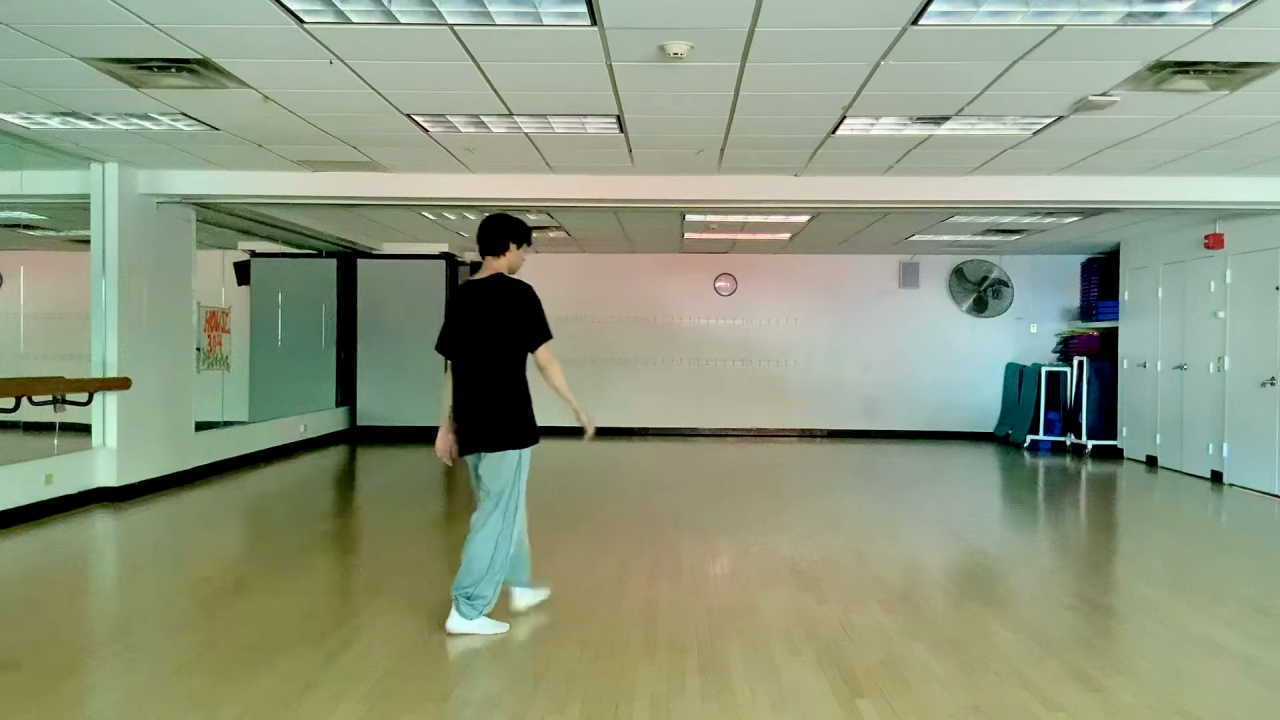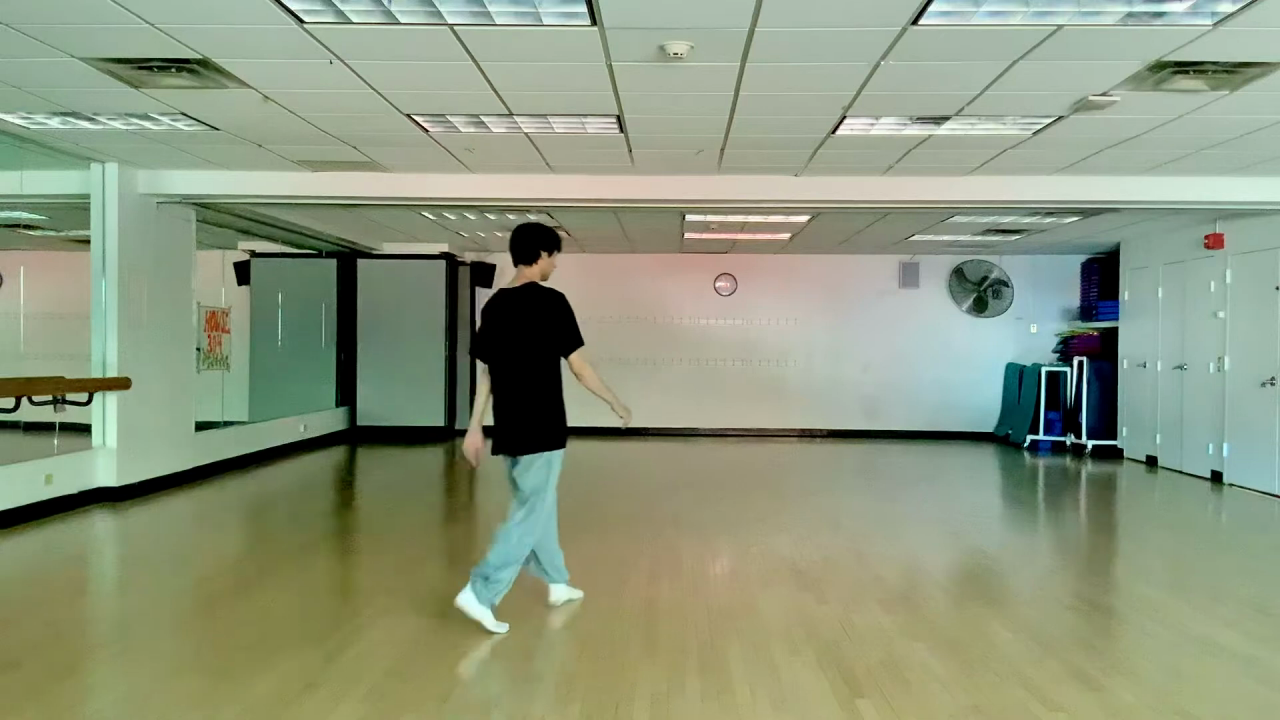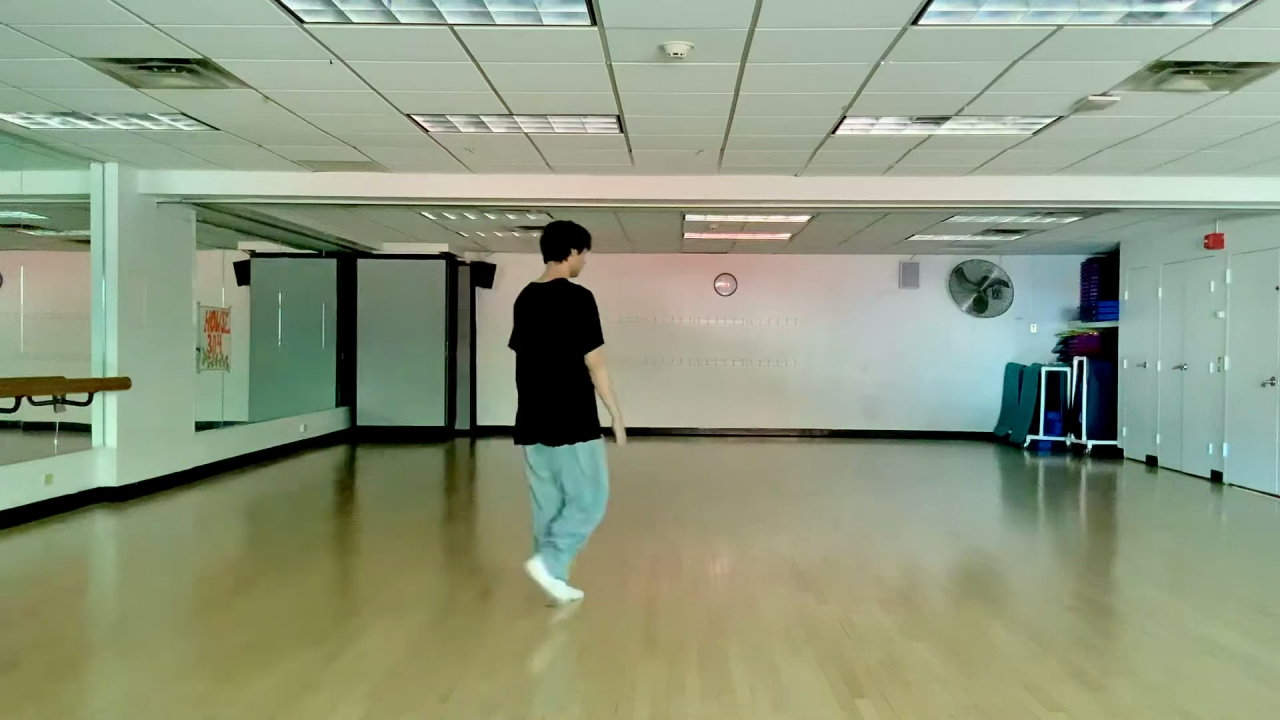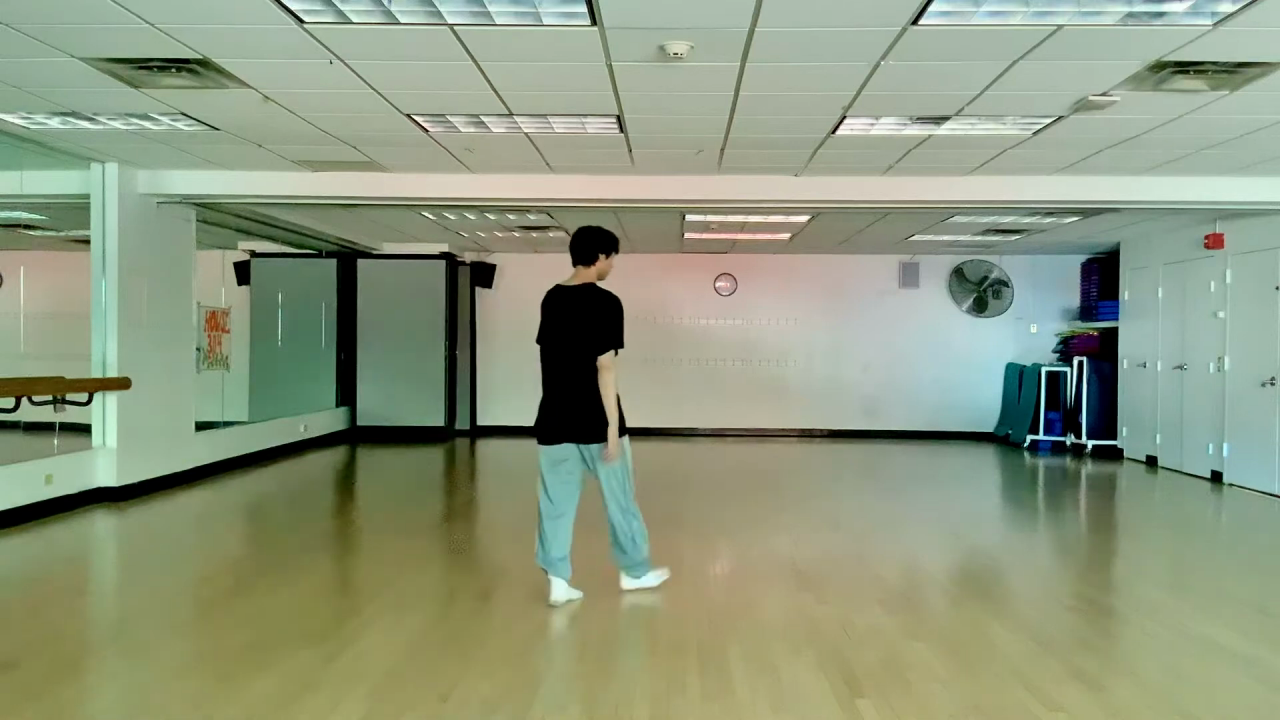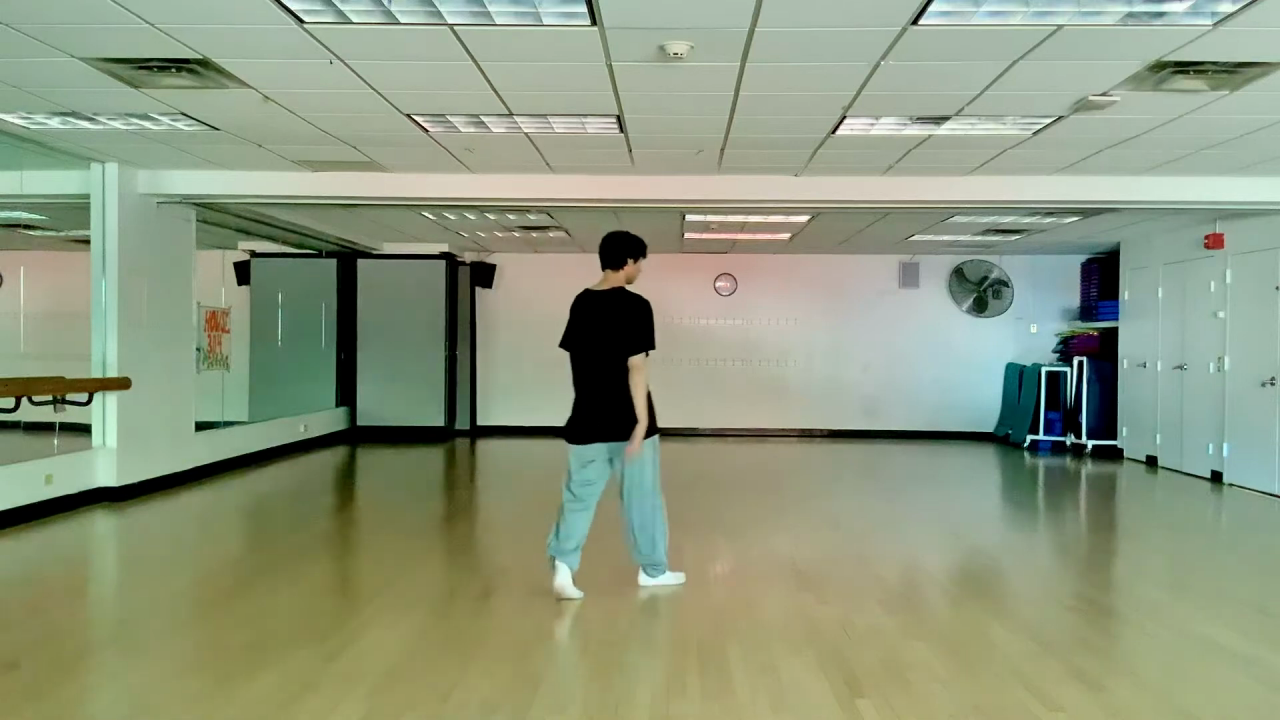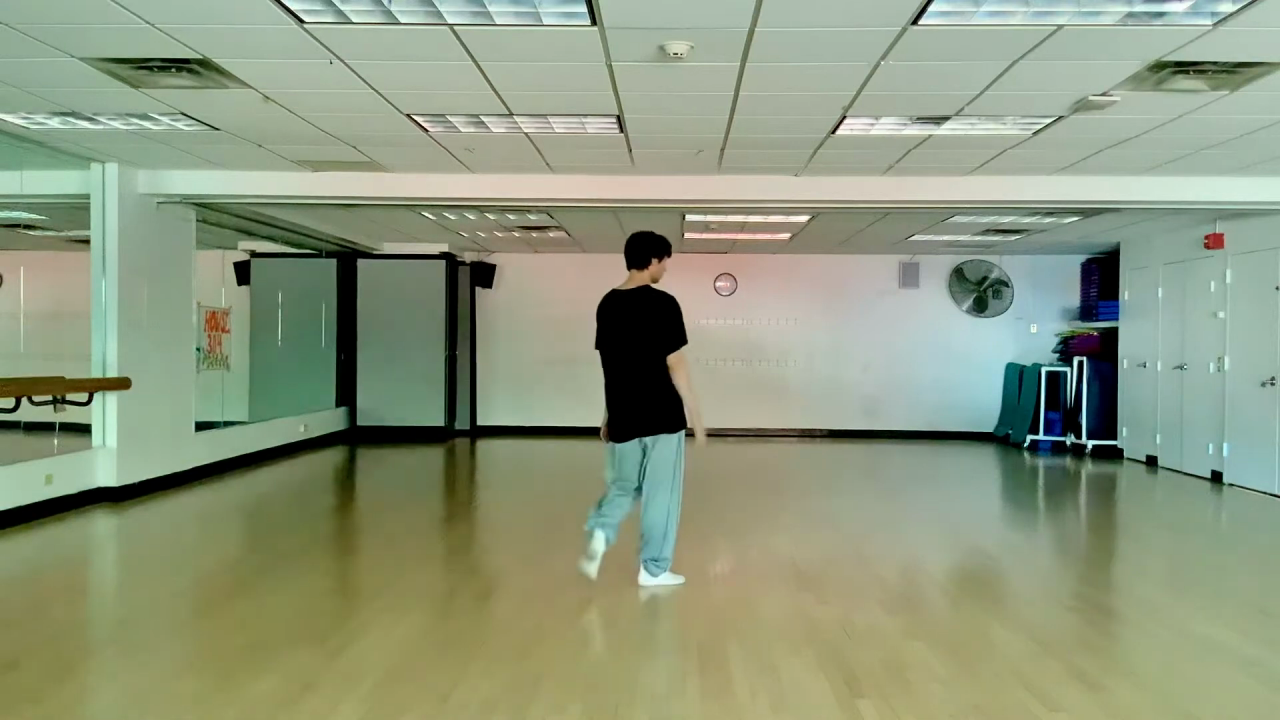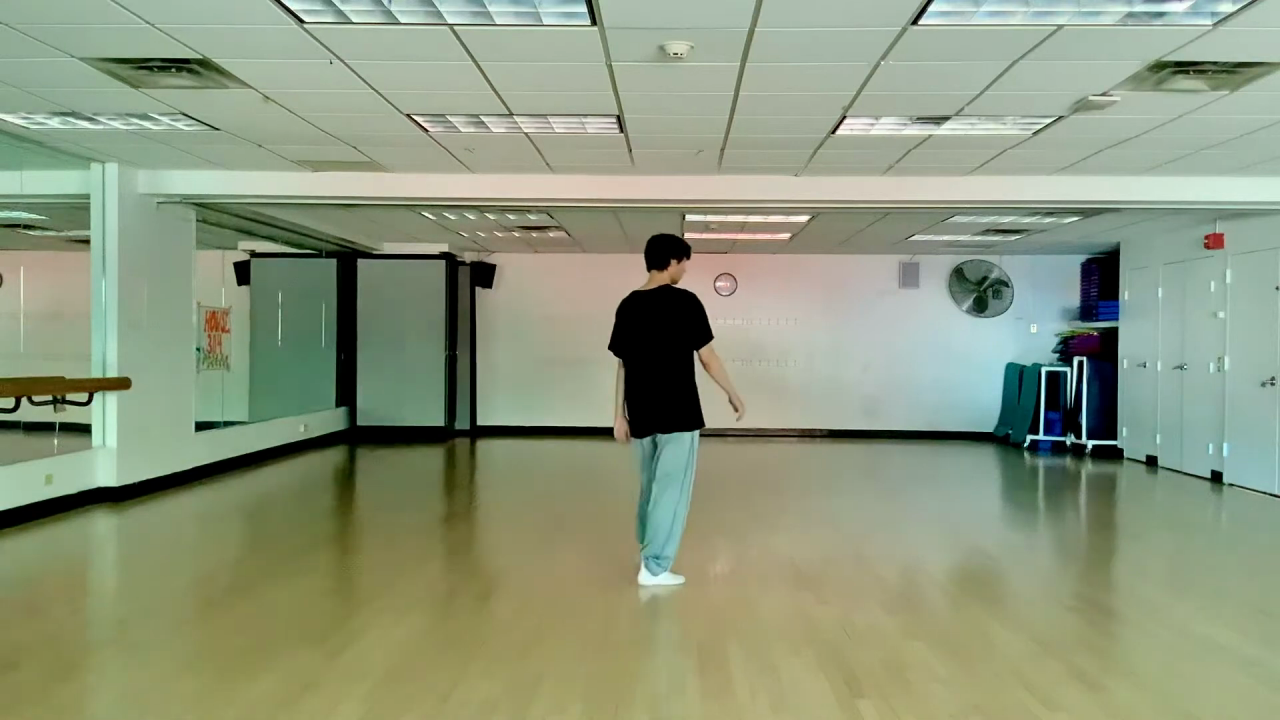
dt=0.2s
person 1, frame 1
left shoulder: (459, 297)
right shoulder: (517, 293)
left elbow: (452, 367)
right elbow: (544, 360)
left wrist: (448, 425)
right wrist: (579, 408)
left hip: (472, 426)
right hip: (507, 425)
left knee: (503, 508)
right knee: (497, 515)
left ankle: (522, 587)
right ankle: (467, 611)
person 1, frame 2
left shoulder: (494, 305)
right shoulder: (550, 302)
left elbow: (485, 372)
right elbow: (578, 365)
left wrist: (475, 427)
right wrist: (615, 403)
left hip: (509, 427)
right hip: (541, 427)
left knee: (539, 506)
right knee: (530, 513)
left ankle: (557, 582)
right ankle: (479, 593)
person 1, frame 3
left shoulder: (524, 299)
right shoulder: (577, 298)
right elbow: (594, 363)
right wrist: (616, 414)
left hip: (533, 420)
right hip: (572, 419)
left knee: (548, 501)
right knee: (591, 496)
left ankle: (557, 580)
right ankle: (548, 561)
person 1, frame 4
left shoulder: (551, 299)
right shoulder: (604, 303)
right elbow: (605, 367)
right wrist: (613, 424)
left hip: (555, 420)
right hip: (594, 420)
left knee: (555, 502)
right knee: (619, 498)
left ankle: (558, 579)
right ankle: (636, 571)
person 1, frame 5
left shoulder: (580, 303)
right shoulder: (635, 306)
right elbow: (636, 368)
right wrist: (641, 422)
left hip: (586, 421)
right hip: (624, 420)
left knee: (579, 497)
right knee: (643, 495)
left ankle: (563, 565)
right ankle: (653, 569)
person 1, frame 6
left shoulder: (606, 305)
right shoulder: (662, 304)
right elbow: (676, 364)
left wrist: (608, 417)
right wrist: (695, 415)
left hip: (621, 417)
right hip: (661, 416)
left knee: (622, 486)
right knee: (661, 492)
left ankle: (599, 532)
right ankle: (654, 568)
person 1, frame 7
left shoulder: (627, 306)
right shoulder: (685, 302)
left elbow: (622, 364)
right elbow: (708, 357)
left wrist: (619, 413)
right wrist: (733, 395)
left hip: (641, 414)
right hip: (678, 413)
left knee: (652, 484)
right knee: (670, 489)
left ankle: (651, 547)
right ankle: (655, 568)
